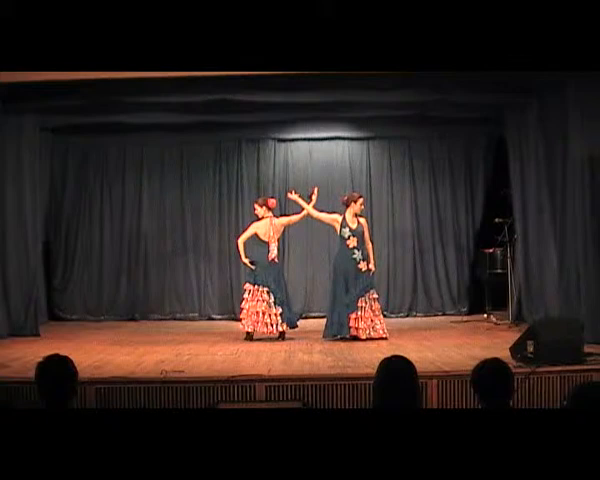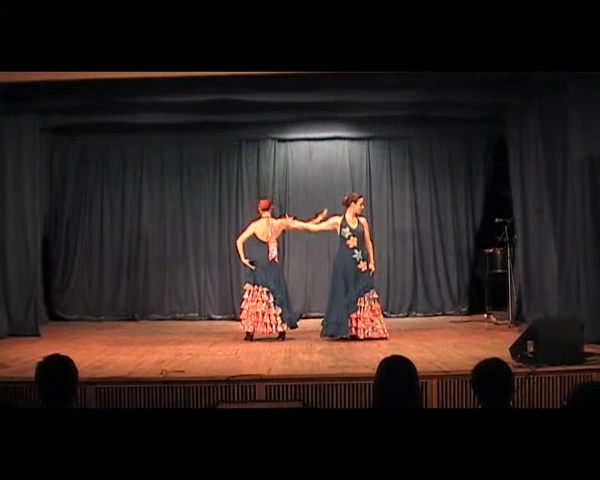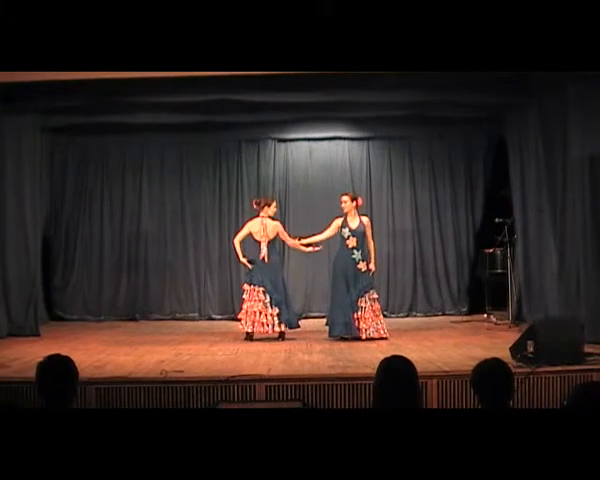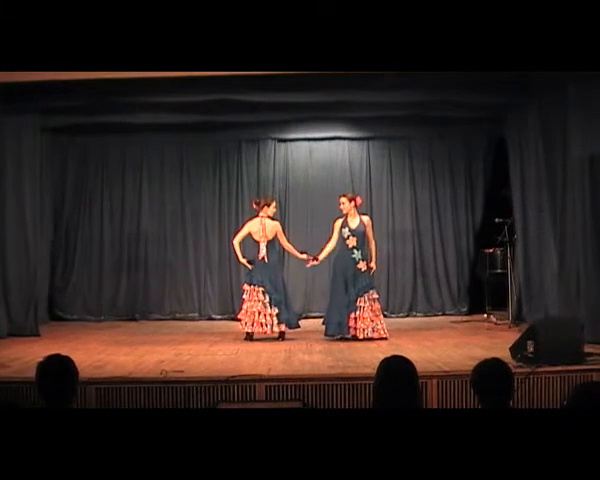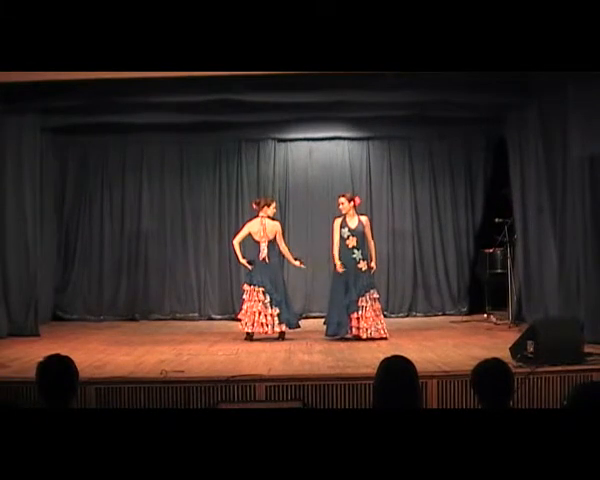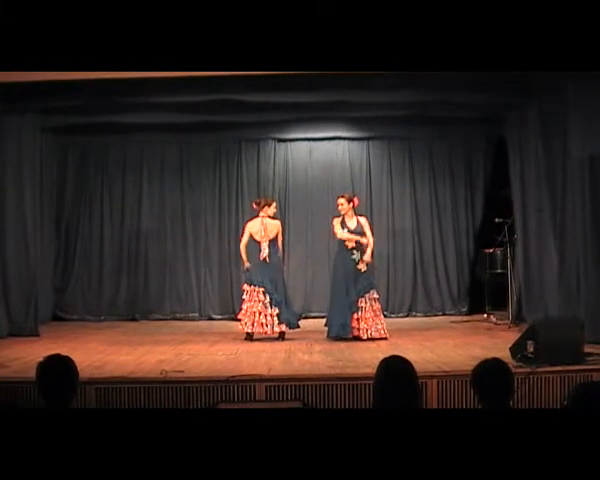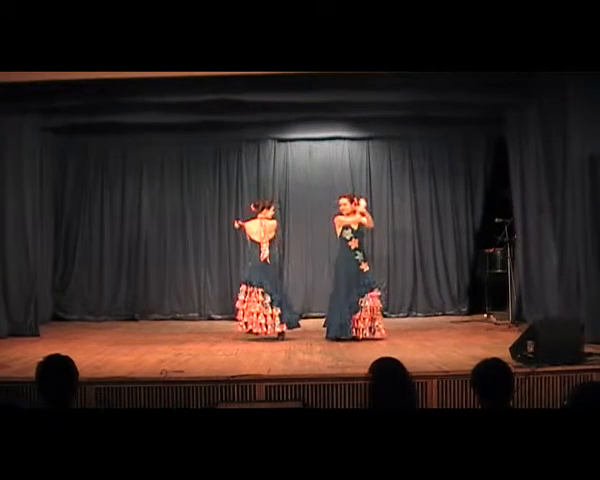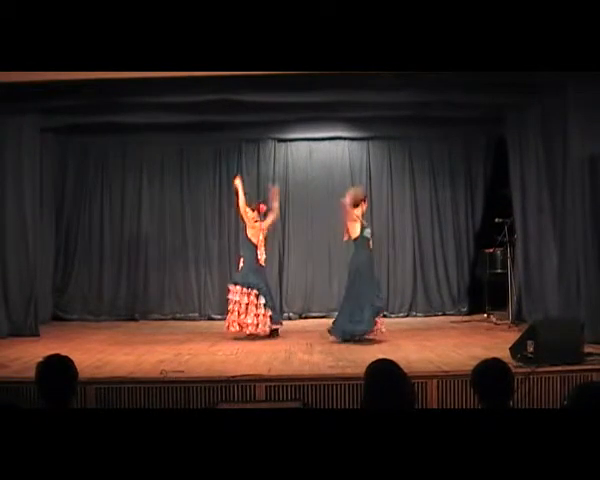
dt=0.5s
person 1, frame 1
left shoulder: (362, 221)
right shoulder: (338, 219)
left elbow: (368, 243)
right elbow: (315, 213)
left wrist: (371, 262)
right wrist: (297, 199)
left hip: (361, 264)
right hip: (344, 263)
left knee: (363, 296)
right knee: (345, 296)
left ankle: (362, 330)
right ankle: (345, 331)
person 1, frame 2
left shoulder: (363, 221)
right shoulder: (338, 221)
left elbow: (368, 242)
right elbow: (315, 227)
left wrist: (372, 262)
right wrist: (295, 223)
left hip: (361, 264)
right hip: (344, 263)
left knee: (363, 296)
right knee: (344, 296)
left ankle: (364, 330)
right ankle: (344, 330)
person 1, frame 3
left shoulder: (365, 220)
right shoulder: (339, 222)
left elbow: (370, 242)
right elbow: (323, 236)
left wrist: (372, 261)
right wrist: (302, 241)
left hip: (360, 264)
right hip: (343, 264)
left knee: (363, 295)
right knee: (344, 296)
left ankle: (364, 330)
right ankle: (345, 331)
person 1, frame 4
left shoulder: (365, 220)
right shoulder: (339, 222)
left elbow: (371, 241)
right elbow: (332, 242)
left wrist: (373, 260)
right wrist: (319, 258)
left hip: (360, 264)
right hip: (343, 263)
left knee: (363, 295)
right knee: (343, 296)
left ankle: (365, 331)
right ankle: (345, 330)
person 1, frame 5
left shoulder: (364, 220)
right shoulder: (338, 221)
left elbow: (370, 241)
right elbow: (336, 243)
left wrist: (373, 260)
right wrist: (337, 261)
left hip: (361, 263)
right hip: (345, 263)
left knee: (364, 295)
right knee: (344, 295)
left ankle: (365, 331)
right ankle: (345, 331)
person 1, frame 6
left shoulder: (362, 220)
right shoulder: (337, 221)
left elbow: (370, 238)
right elbow: (340, 235)
left wrist: (368, 252)
right wrist: (359, 238)
left hip: (360, 263)
right hip: (343, 262)
left knee: (364, 295)
right knee: (344, 295)
left ankle: (364, 331)
right ankle: (345, 331)
person 1, frame 7
left shoulder: (361, 219)
right shoulder: (338, 220)
left elbow: (370, 224)
right elbow: (352, 220)
left wrist: (363, 210)
right wrist: (360, 210)
left hip: (360, 262)
right hip: (345, 262)
left knee: (367, 297)
right knee: (345, 296)
left ankle: (363, 331)
right ankle: (343, 331)
person 1, frame 8
left shoulder: (356, 218)
right shoulder: (353, 217)
left elbow: (349, 209)
right elbow: (346, 206)
left wrist: (352, 197)
right wrist: (348, 198)
left hip: (365, 261)
right hip: (361, 261)
left knee: (365, 295)
right knee: (361, 295)
left ankle: (359, 330)
right ankle: (354, 331)
person 2, frame 1
left shoulder: (257, 225)
right shoulder: (281, 222)
left elbow: (240, 240)
right elbow: (301, 214)
left wrist: (243, 258)
right wrist: (313, 202)
left hip: (258, 267)
right hip: (274, 266)
left knee: (254, 298)
right knee: (277, 297)
left ankle: (250, 332)
right ankle: (281, 331)
person 2, frame 2
left shoulder: (255, 225)
right shoulder: (279, 223)
left elbow: (239, 241)
left wrist: (243, 258)
right wrist: (317, 219)
left hip: (258, 266)
right hip: (274, 266)
left knee: (254, 298)
right knee: (277, 296)
left ankle: (250, 332)
right ankle: (281, 331)
person 2, frame 3
left shoulder: (251, 224)
right shoulder: (276, 225)
left elbow: (236, 240)
right elbow: (290, 242)
left wrist: (241, 257)
right wrist: (305, 248)
left hip: (257, 265)
right hip: (273, 264)
left knee: (254, 297)
right knee: (277, 295)
left ankle: (250, 332)
right ankle: (281, 331)
person 2, frame 4
left shoulder: (251, 224)
right shoulder: (275, 225)
left elbow: (235, 241)
right elbow: (285, 244)
left wrist: (241, 258)
right wrist: (300, 256)
left hip: (257, 264)
right hip: (272, 264)
left knee: (253, 297)
right knee: (276, 295)
left ankle: (250, 332)
right ankle: (281, 331)
person 2, frame 5
left shoulder: (251, 225)
right shoulder: (276, 225)
left elbow: (235, 241)
right elbow: (282, 247)
left wrist: (241, 259)
right wrist: (293, 261)
left hip: (257, 265)
right hip: (273, 264)
left knee: (254, 296)
right knee: (277, 295)
left ankle: (250, 332)
right ankle: (281, 332)
person 2, frame 6
left shoulder: (250, 224)
right shoulder: (276, 224)
left elbow: (242, 245)
right elbow: (280, 246)
left wrist: (246, 262)
right wrist: (277, 259)
left hip: (256, 265)
right hip: (273, 264)
left knee: (254, 297)
right knee: (277, 295)
left ankle: (250, 332)
right ankle: (281, 331)
person 2, frame 7
left shoulder: (248, 226)
right shoulder: (273, 224)
left hip: (254, 265)
right hip: (269, 266)
left knee: (252, 295)
right knee: (274, 295)
left ankle: (253, 326)
right ankle: (280, 330)
person 2, frame 8
left shoulder: (251, 226)
right shoulder: (263, 226)
left elbow: (242, 207)
right elbow: (273, 214)
left wrist: (239, 187)
right wrist: (275, 196)
left hip: (248, 268)
right hip: (258, 267)
left knee: (245, 296)
right knee: (261, 294)
left ankle: (252, 327)
right ankle: (272, 327)
